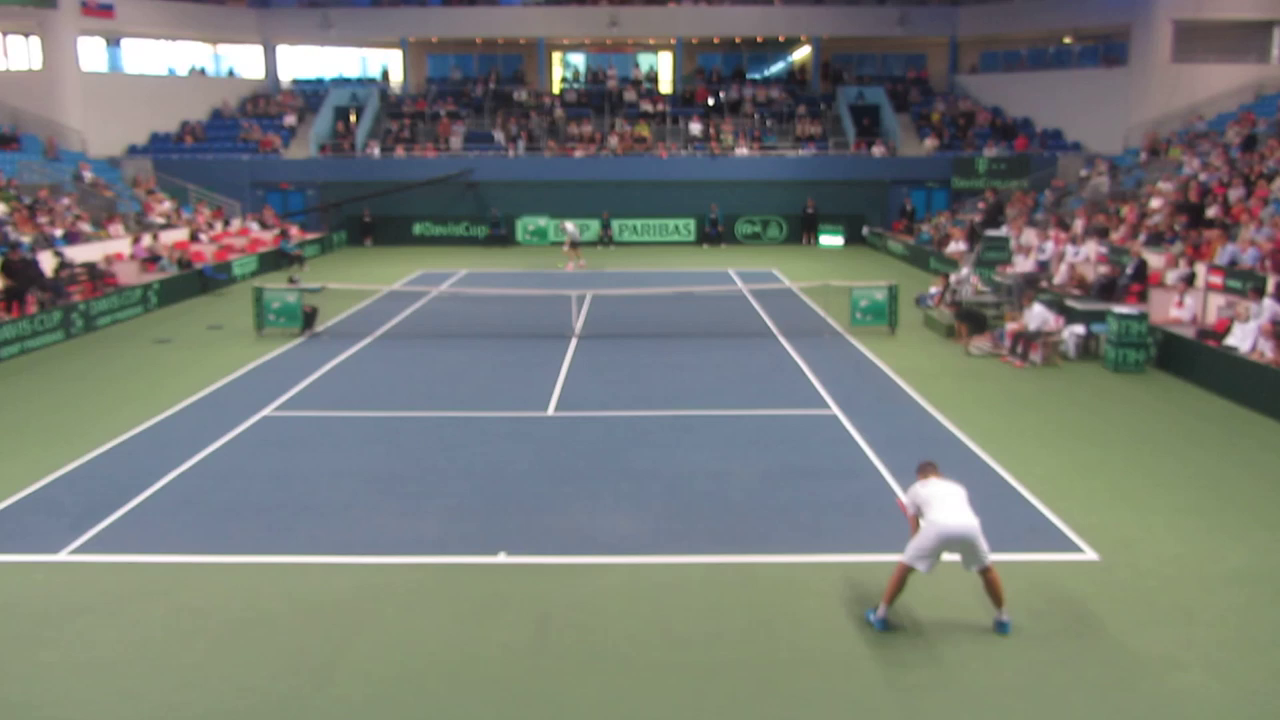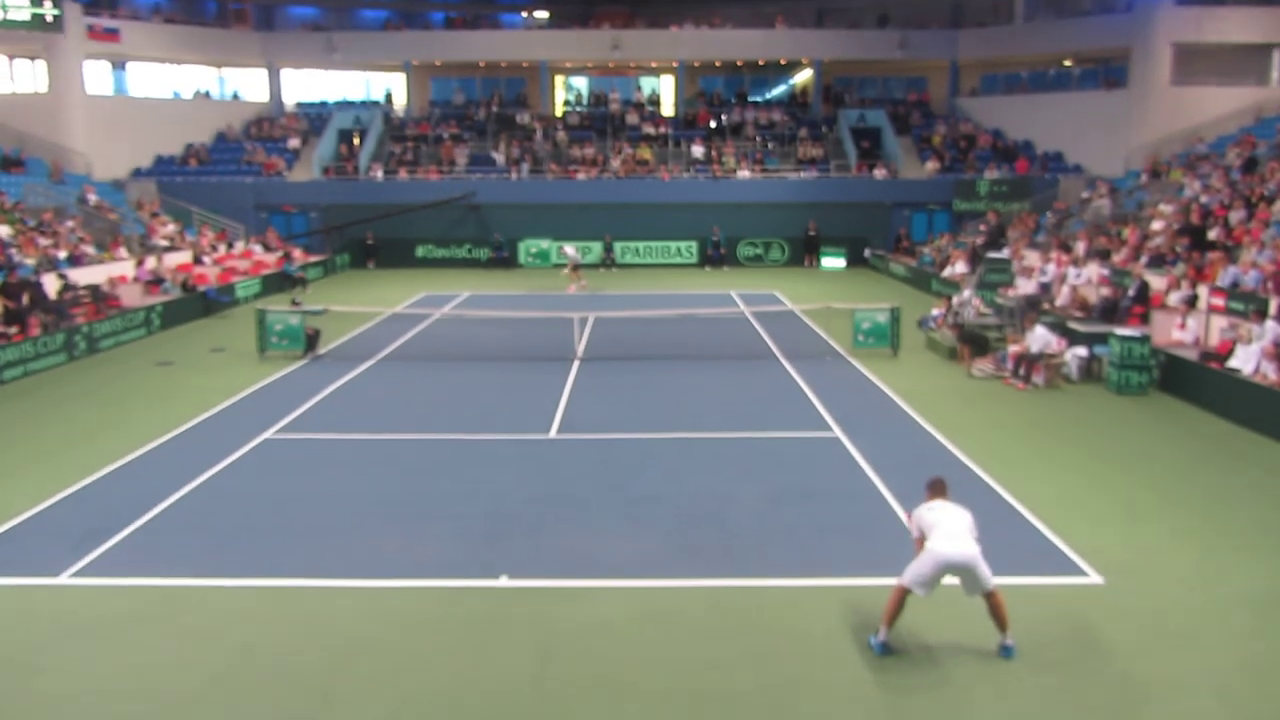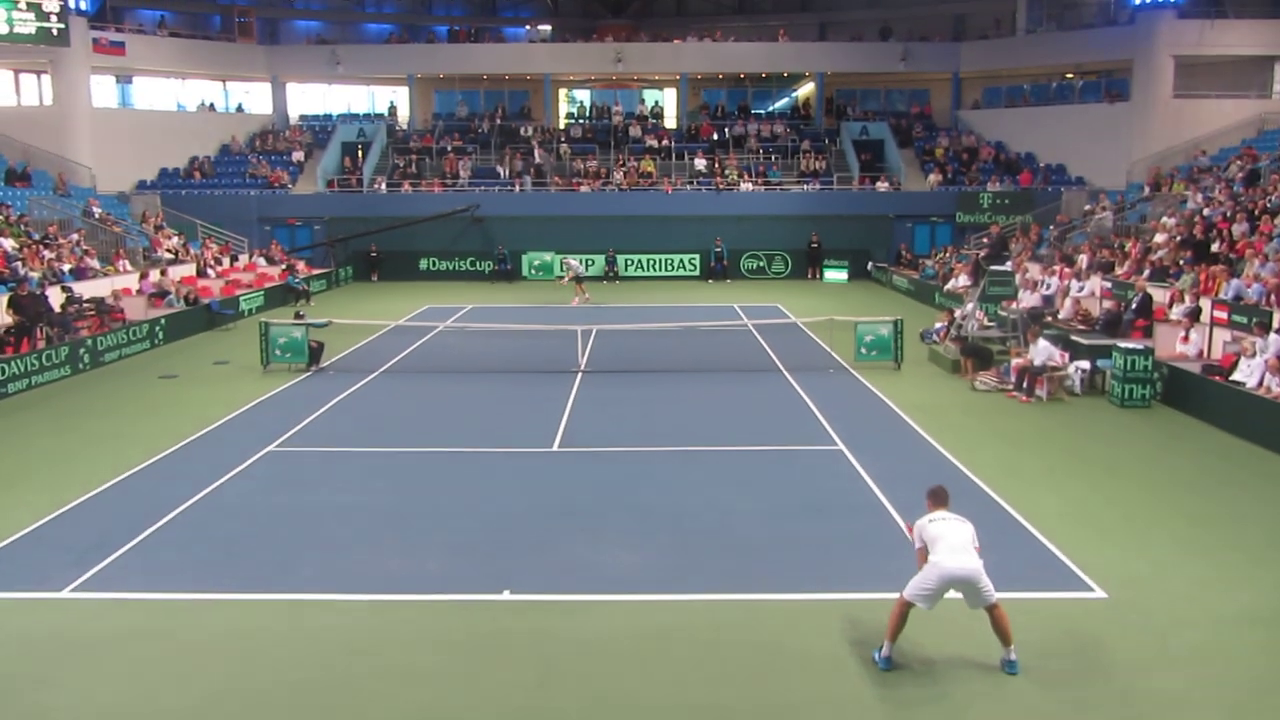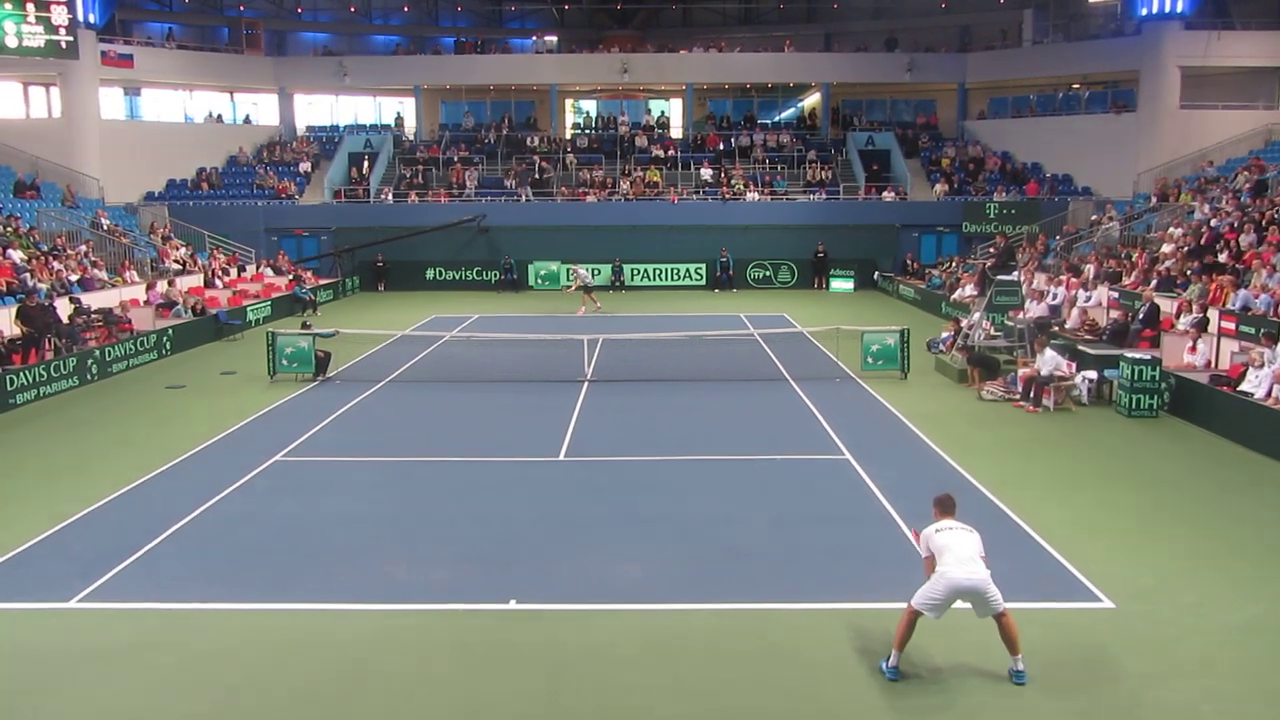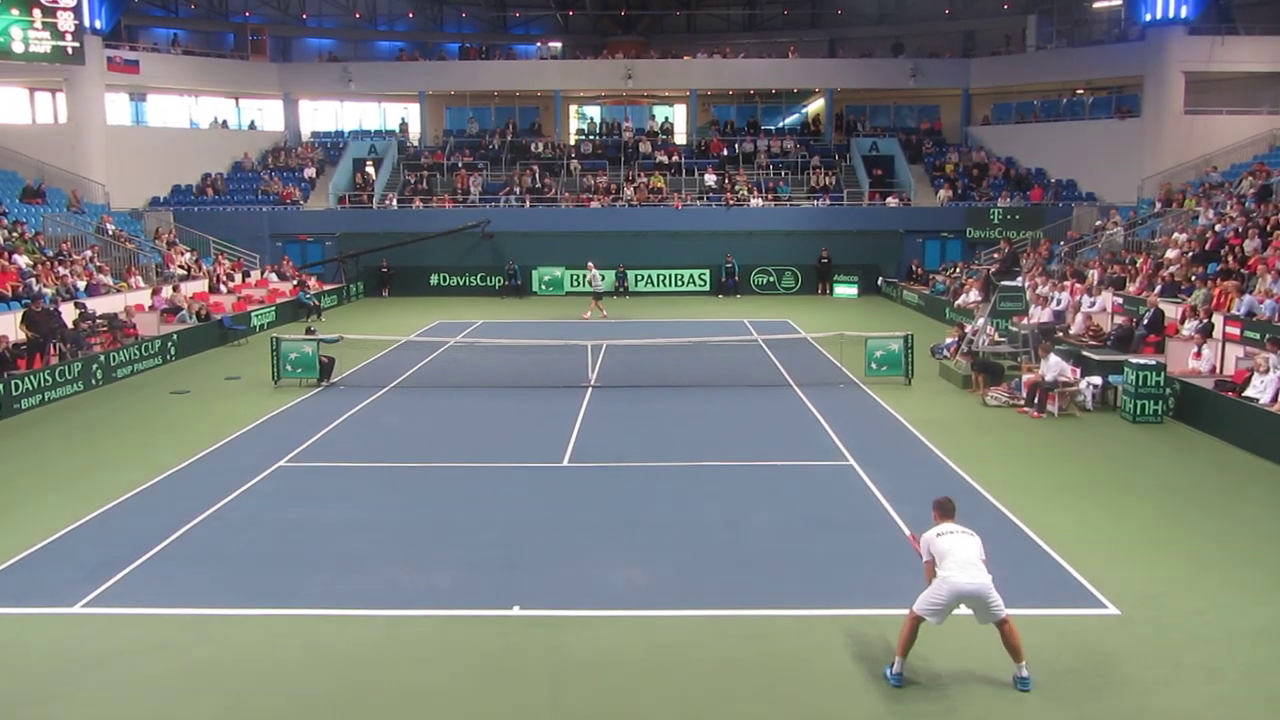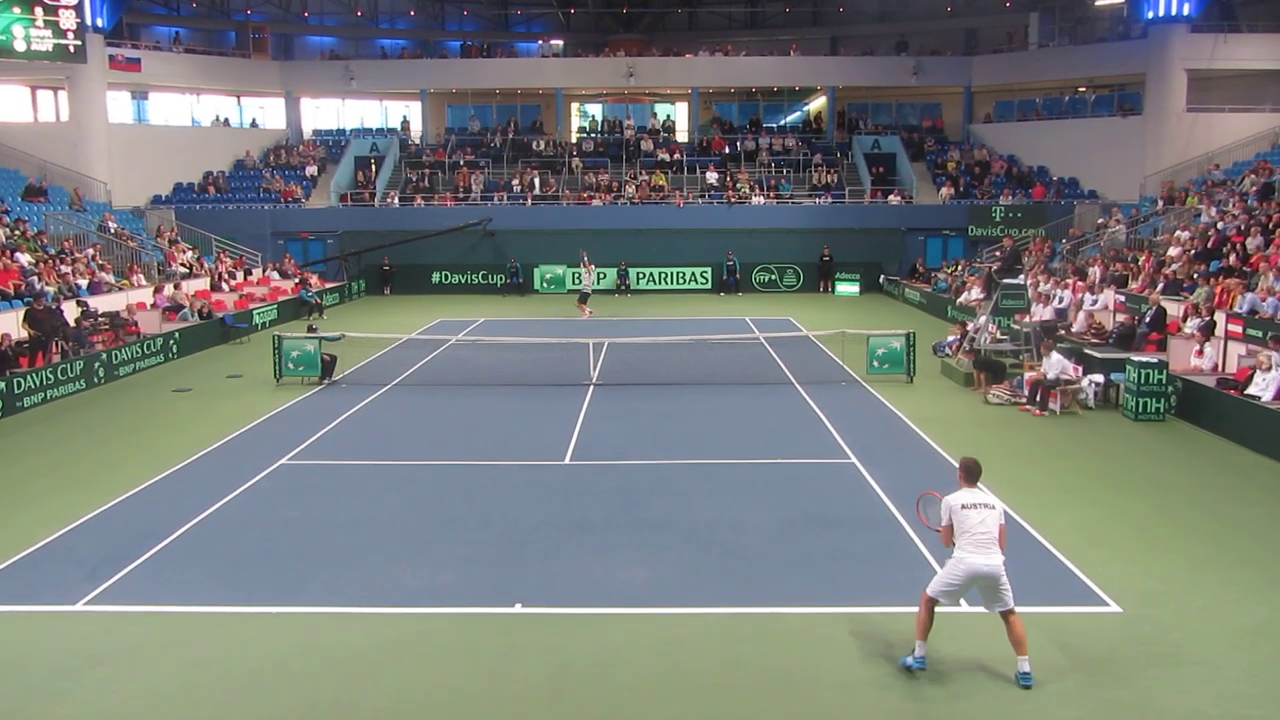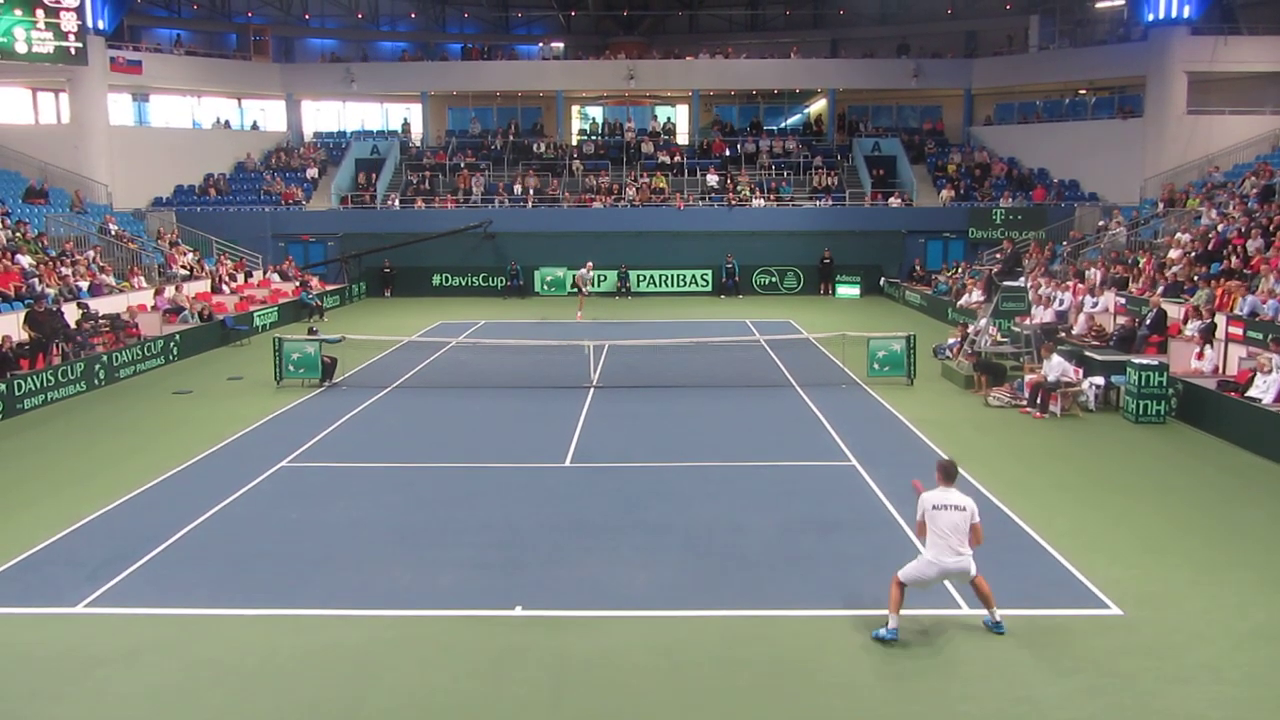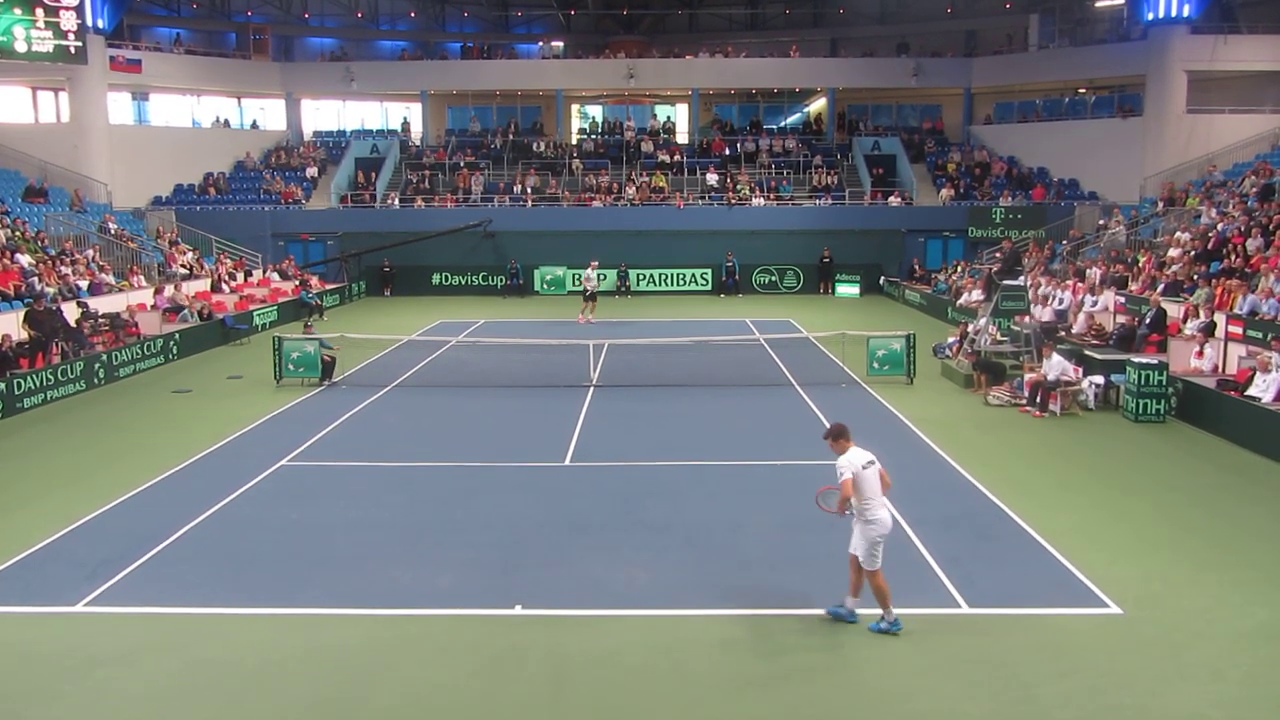
dt=0.7s
person 1, frame 1
left shoulder: (915, 489)
right shoulder: (957, 487)
left elbow: (914, 530)
left wrist: (928, 551)
right wrist: (935, 550)
left hip: (938, 525)
right hip: (970, 525)
left knee: (904, 568)
right knee: (986, 570)
left ankle: (880, 616)
right ankle: (1002, 619)
person 1, frame 2
left shoulder: (920, 511)
right shoulder: (964, 512)
left elbow: (920, 551)
left hip: (937, 553)
right hip: (969, 554)
left knee: (901, 589)
right knee: (991, 593)
left ankle: (881, 640)
right ankle: (1006, 643)
person 1, frame 3
left shoulder: (922, 523)
right shoulder: (965, 523)
left elbow: (922, 565)
left hip: (940, 567)
right hip: (972, 568)
left knee: (903, 603)
right knee: (993, 607)
left ankle: (885, 655)
right ankle: (1010, 658)
person 1, frame 4
left shoulder: (928, 532)
right shoulder: (972, 531)
left elbow: (930, 574)
left hip: (948, 578)
right hip: (979, 578)
left knee: (911, 612)
right knee: (1002, 615)
left ankle: (892, 665)
right ankle: (1018, 668)
person 1, frame 5
left shoulder: (929, 536)
right shoulder: (973, 535)
left elbow: (930, 579)
left hip: (950, 583)
right hip: (981, 583)
left knee: (913, 618)
right knee: (1004, 622)
left ankle: (896, 672)
right ankle: (1022, 675)
person 1, frame 6
left shoulder: (951, 500)
right shoulder: (994, 503)
left elbow: (947, 542)
right elbow: (1001, 544)
left hip: (964, 563)
right hip: (994, 565)
left knee: (927, 601)
right knee: (1010, 615)
left ankle: (919, 656)
right ankle: (1024, 670)
person 1, frame 7
left shoulder: (926, 498)
right shoulder: (969, 502)
left elbow: (921, 533)
right elbow: (978, 540)
left hip: (935, 563)
right hip: (962, 562)
left knee: (898, 581)
right knee: (975, 576)
left ankle: (891, 628)
right ankle: (996, 620)
person 1, frame 8
left shoulder: (845, 461)
right shoulder: (868, 455)
left elbow: (846, 494)
right elbow: (887, 484)
left wrist: (842, 506)
left hip: (870, 522)
right hip: (880, 516)
left knee: (872, 570)
right knee: (855, 561)
left ankle: (891, 620)
right ankle: (849, 609)
